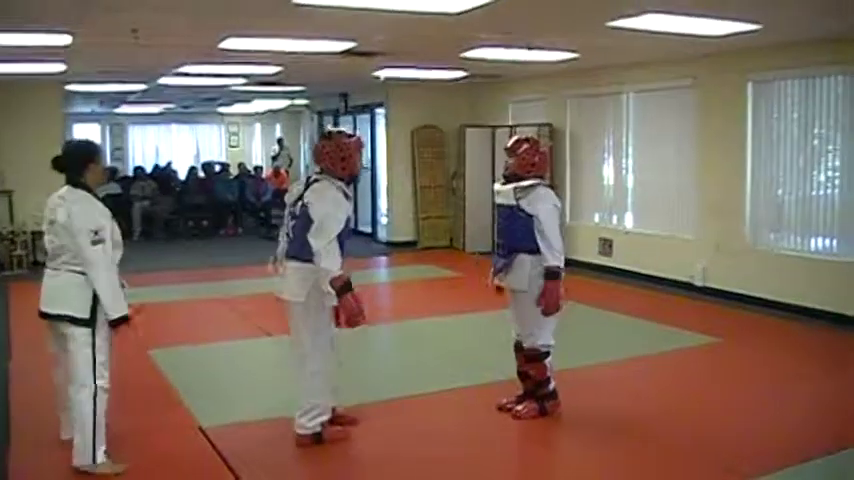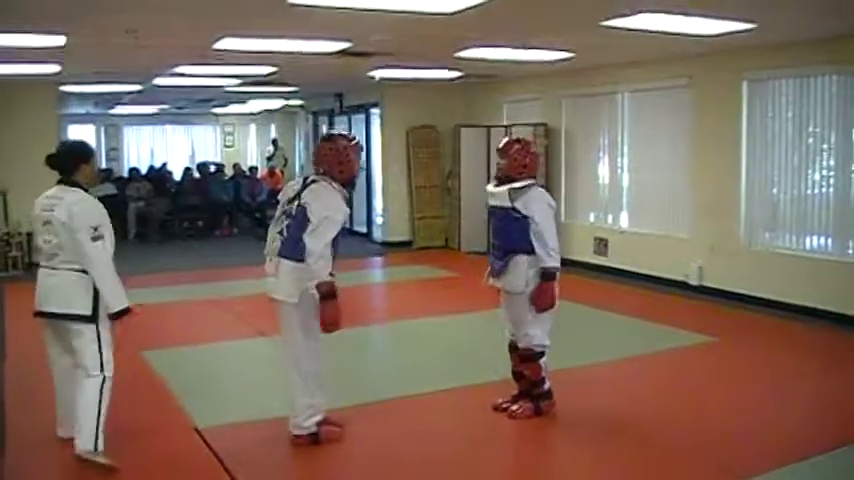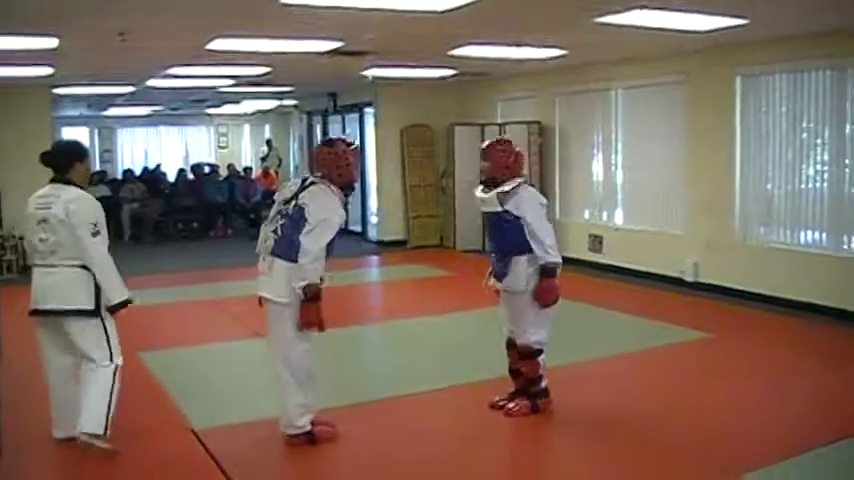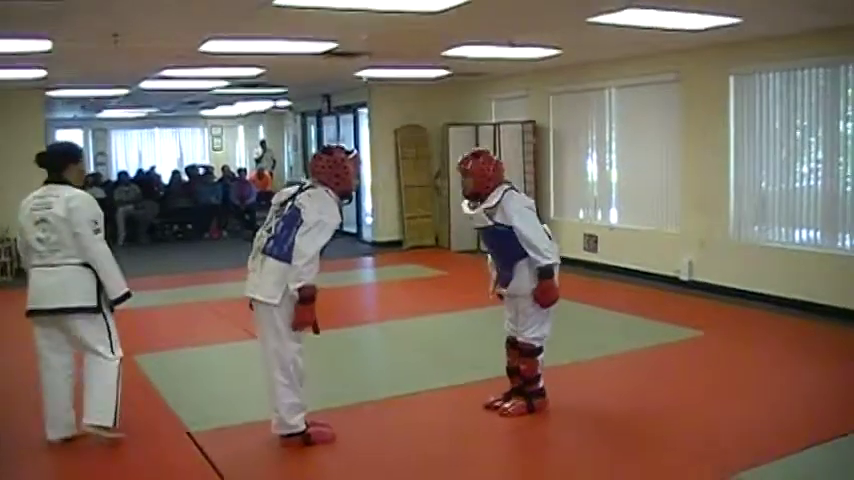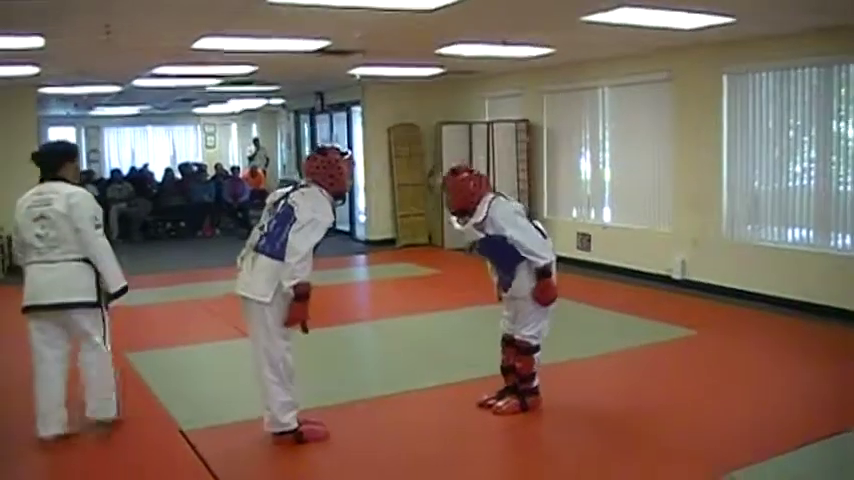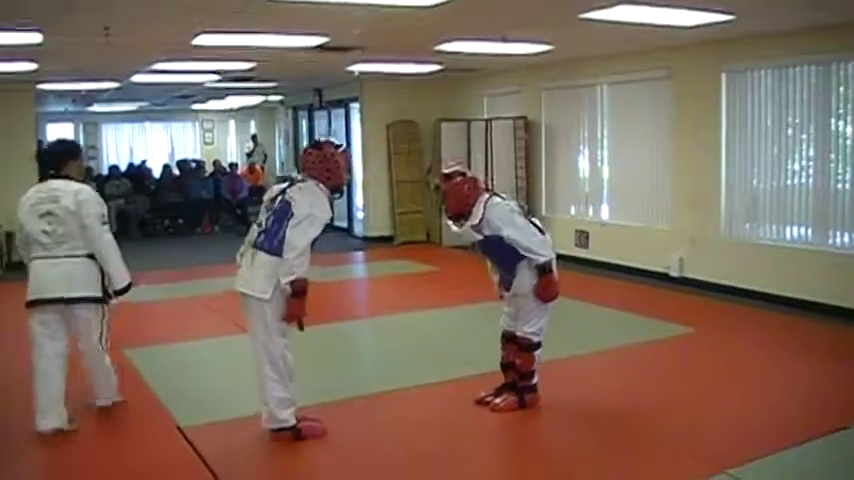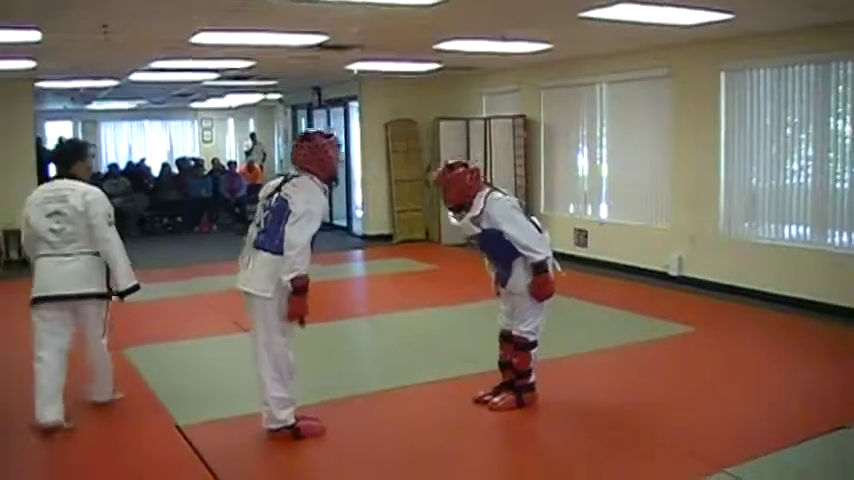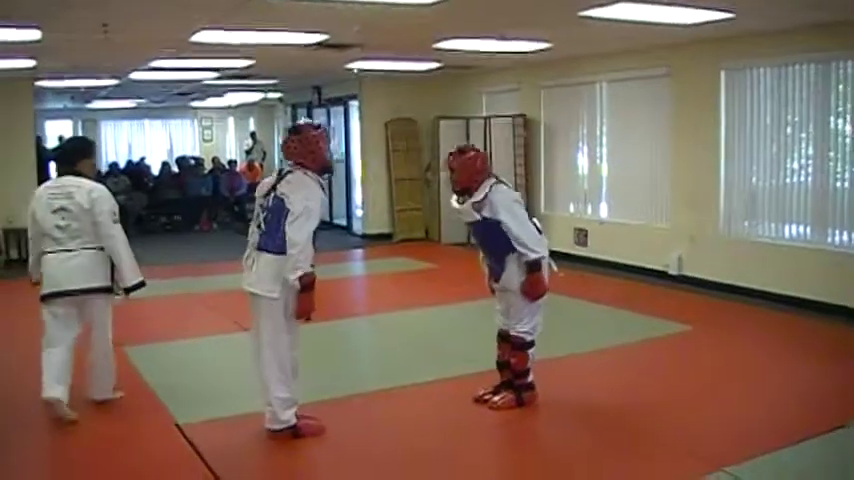
dt=0.1s
person 1, frame 1
left shoulder: (308, 186)
right shoulder: (334, 196)
left elbow: (291, 234)
right elbow: (325, 250)
left wrist: (283, 267)
right wrist: (346, 293)
left hip: (298, 276)
right hip: (311, 282)
left knee: (321, 350)
right knee: (314, 353)
left ankle: (324, 410)
right ankle: (310, 427)
person 1, frame 2
left shoulder: (301, 186)
right shoulder: (331, 198)
left elbow: (276, 230)
right elbow: (318, 251)
left wrist: (274, 265)
right wrist: (329, 299)
left hip: (287, 274)
right hip: (301, 281)
left knee: (307, 350)
right knee: (305, 353)
left ankle: (310, 413)
right ankle: (305, 427)
person 1, frame 3
left shoulder: (299, 188)
right shoulder: (329, 202)
left elbow: (268, 231)
right elbow: (311, 254)
left wrist: (266, 272)
right wrist: (312, 299)
left hip: (275, 276)
right hip: (289, 283)
left knee: (293, 352)
right knee: (294, 355)
left ankle: (299, 418)
right ankle: (299, 427)
person 1, frame 4
left shoulder: (297, 192)
right shoulder: (325, 206)
left elbow: (265, 234)
right elbow: (305, 255)
right wrist: (306, 301)
left hip: (265, 276)
right hip: (280, 283)
left knee: (284, 354)
right knee: (285, 355)
left ankle: (292, 419)
right ankle: (293, 428)
person 1, frame 5
left shoulder: (293, 193)
right shoulder: (319, 205)
left elbow: (262, 234)
right elbow: (298, 252)
right wrist: (301, 298)
left hip: (257, 275)
right hip: (270, 281)
left knee: (274, 352)
right knee: (275, 354)
left ankle: (284, 418)
right ankle: (286, 425)
person 1, frame 6
left shoulder: (290, 189)
right shoulder: (317, 200)
right elbow: (296, 248)
right wrist: (298, 294)
left hip: (256, 271)
right hip: (269, 277)
left knee: (272, 349)
right knee: (274, 350)
left ankle: (282, 415)
right ankle: (283, 422)
person 1, frame 7
left shoulder: (282, 184)
right shoulder: (312, 193)
right elbow: (296, 245)
left wrist: (272, 275)
right wrist: (300, 290)
left hip: (257, 270)
right hip: (273, 276)
left knee: (272, 346)
right knee: (275, 348)
left ankle: (281, 413)
right ankle: (282, 421)
person 1, frame 8
left shoulder: (277, 180)
right shoulder: (309, 188)
left elbow: (261, 229)
right elbow: (298, 243)
left wrist: (276, 274)
right wrist: (306, 288)
left hip: (261, 269)
right hip: (277, 275)
left knee: (274, 345)
right knee: (280, 348)
left ankle: (282, 412)
right ankle: (283, 421)
person 2, frame 1
left shoulder: (57, 200)
right shoulder: (87, 206)
right elbow: (99, 262)
right wrist: (117, 308)
left hip: (55, 292)
right hip: (81, 296)
left knee: (71, 367)
right knee: (91, 375)
left ankle: (73, 428)
right ankle: (88, 456)
person 2, frame 2
left shoulder: (44, 201)
right shoulder: (84, 204)
right elbow: (97, 258)
right wrist: (117, 303)
left hip: (50, 291)
right hip: (80, 294)
left knee: (64, 365)
right knee: (96, 367)
left ankle: (70, 427)
right ankle: (89, 444)
person 2, frame 3
left shoulder: (35, 201)
right shoulder: (80, 201)
left elbow: (32, 249)
right elbow: (95, 253)
right wrist: (116, 295)
left hip: (45, 290)
right hip: (77, 289)
left knee: (58, 361)
right knee: (102, 358)
left ankle: (64, 427)
right ankle: (92, 428)
person 2, frame 4
left shoulder: (29, 203)
right shoulder: (79, 200)
left elbow: (25, 250)
right elbow: (96, 250)
right wrist: (117, 290)
left hip: (41, 289)
right hip: (78, 287)
left knee: (54, 361)
right knee: (105, 352)
left ankle: (59, 429)
right ankle: (99, 420)
person 2, frame 5
left shoulder: (25, 201)
right shoulder: (78, 197)
left elbow: (20, 249)
right elbow: (96, 244)
right wrist: (115, 283)
left hip: (39, 285)
right hip: (76, 282)
left knee: (48, 357)
right knee: (96, 350)
left ankle: (51, 426)
right ankle: (102, 411)
person 2, frame 6
left shoulder: (28, 198)
right shoulder: (83, 195)
left elbow: (23, 245)
right elbow: (102, 241)
right wrist: (119, 280)
left hip: (43, 280)
right hip: (80, 278)
left knee: (48, 351)
right knee: (93, 344)
left ankle: (49, 420)
right ankle: (105, 396)
person 2, frame 7
left shoulder: (36, 197)
right shoulder: (91, 195)
left elbow: (29, 243)
right elbow: (108, 241)
right wrist: (124, 281)
left hip: (48, 277)
right hip: (86, 275)
left knee: (48, 346)
right knee: (95, 339)
left ankle: (48, 413)
right ankle: (101, 393)
person 2, frame 8
left shoulder: (41, 193)
right shoulder: (96, 192)
left elbow: (35, 239)
right elbow: (113, 238)
left wrist: (37, 271)
right wrist: (129, 278)
left hip: (55, 273)
right hip: (91, 271)
left knee: (57, 339)
right knee: (101, 335)
left ankle: (56, 394)
right ankle: (101, 391)
person 3, frame 1
left shoulder: (540, 196)
right shoulder: (508, 192)
left elbow: (552, 243)
left wrist: (553, 281)
right wrist: (499, 270)
left hip: (535, 277)
right hip: (515, 276)
left knee: (536, 338)
right knee: (521, 337)
left ankle: (547, 397)
right ankle: (530, 391)
person 3, frame 2
left shoulder: (534, 197)
right shoulder: (501, 193)
left elbow: (548, 243)
left wrist: (548, 282)
right wrist: (495, 271)
left hip: (529, 277)
right hip: (510, 277)
left knee: (531, 338)
right knee: (516, 337)
left ankle: (542, 397)
right ankle: (525, 391)
person 3, frame 3
left shoulder: (523, 196)
right shoulder: (491, 196)
left elbow: (543, 240)
left wrist: (548, 278)
right wrist: (497, 275)
left hip: (530, 275)
right hip: (509, 276)
left knee: (529, 337)
right knee: (513, 336)
left ankle: (538, 395)
right ankle: (522, 389)
person 3, frame 4
left shoulder: (511, 203)
right shoulder: (481, 206)
left elbow: (538, 242)
left wrist: (547, 279)
right wrist: (499, 277)
left hip: (530, 276)
right hip: (512, 277)
left knee: (529, 335)
right knee: (514, 333)
left ankle: (534, 394)
right ankle: (517, 388)
person 3, frame 5
left shoulder: (499, 211)
right shoulder: (472, 217)
left elbow: (534, 243)
left wrist: (545, 278)
right wrist: (501, 282)
left hip: (531, 277)
right hip: (513, 279)
left knee: (526, 335)
right knee: (509, 334)
left ankle: (528, 394)
right ankle: (512, 387)
person 3, frame 6
left shoulder: (495, 212)
right shoulder: (470, 217)
left elbow: (532, 241)
left wrist: (547, 275)
right wrist: (502, 280)
left hip: (531, 274)
right hip: (513, 276)
left knee: (527, 332)
right knee: (509, 330)
left ankle: (526, 391)
right ankle: (510, 384)
person 3, frame 7
left shoulder: (495, 205)
right shoulder: (469, 211)
left elbow: (529, 238)
left wrist: (541, 273)
right wrist: (498, 277)
left hip: (528, 270)
right hip: (510, 273)
left knee: (523, 330)
right knee: (508, 328)
left ankle: (525, 390)
right ankle: (507, 383)
person 3, frame 8
left shoulder: (498, 196)
right shoulder: (470, 200)
left elbow: (526, 236)
left wrist: (535, 272)
right wrist: (492, 275)
left hip: (524, 269)
right hip: (504, 271)
left knee: (520, 329)
right knee: (505, 327)
left ankle: (523, 388)
right ankle: (507, 381)
